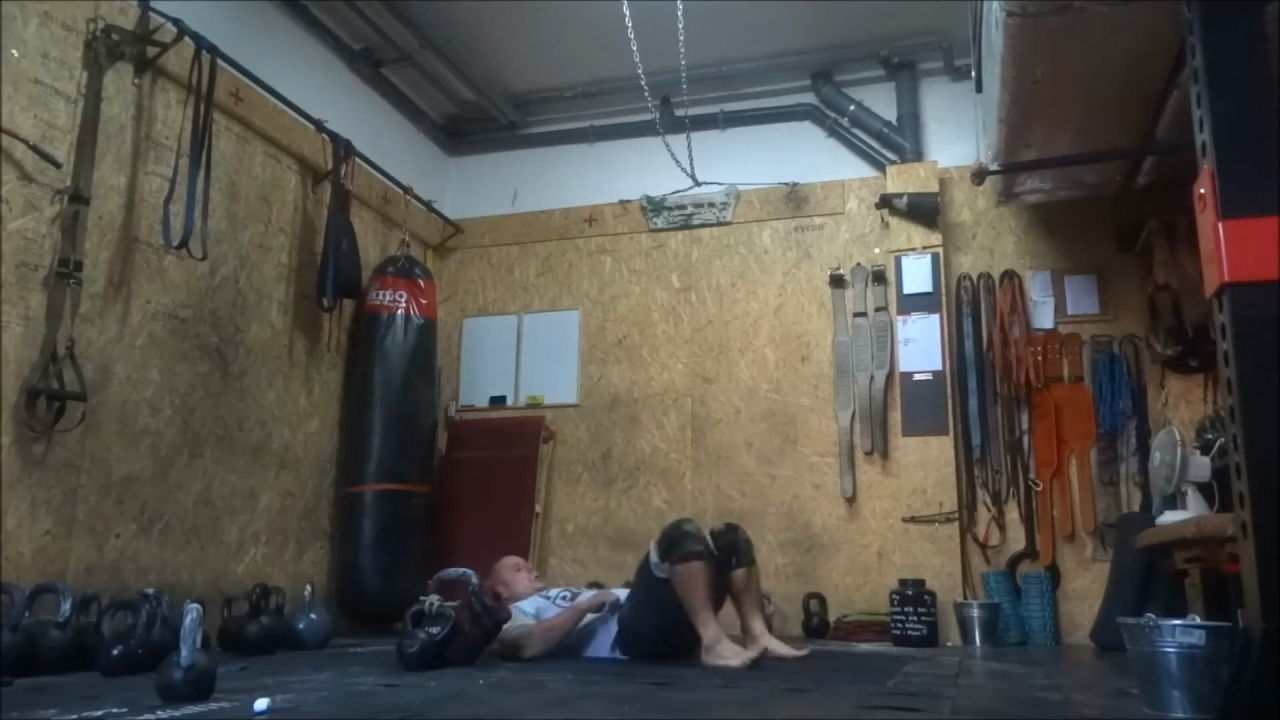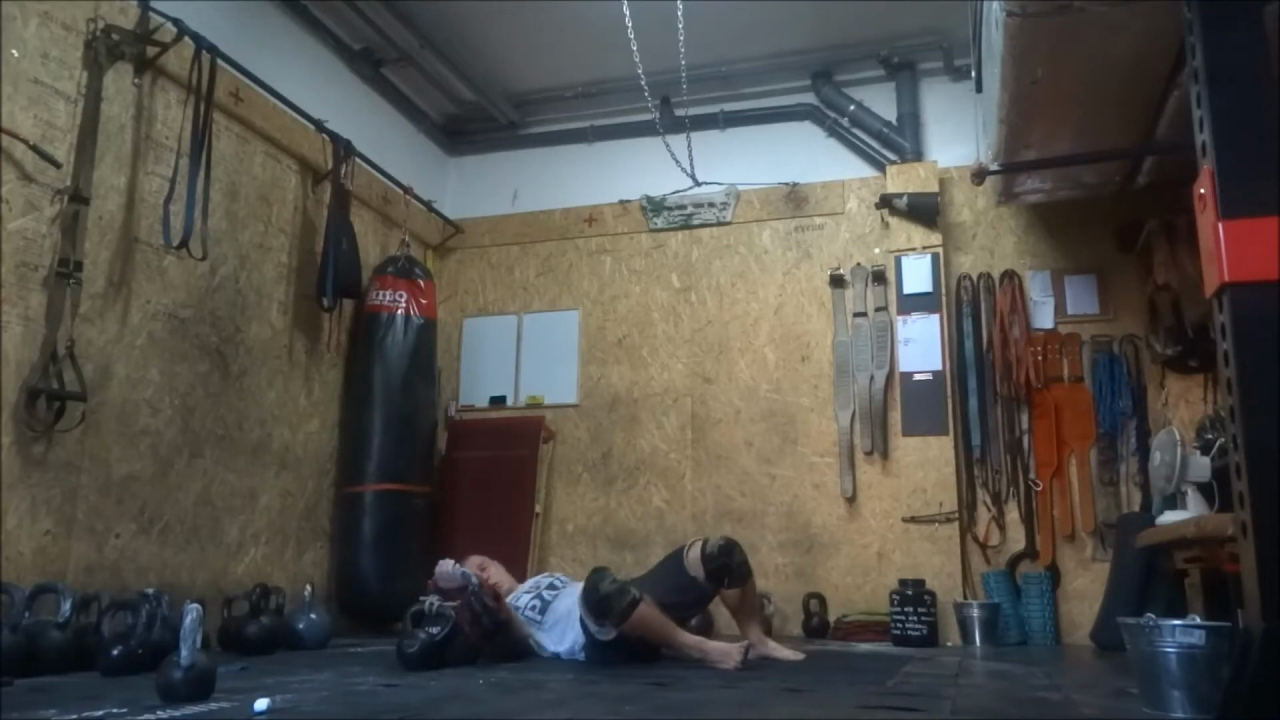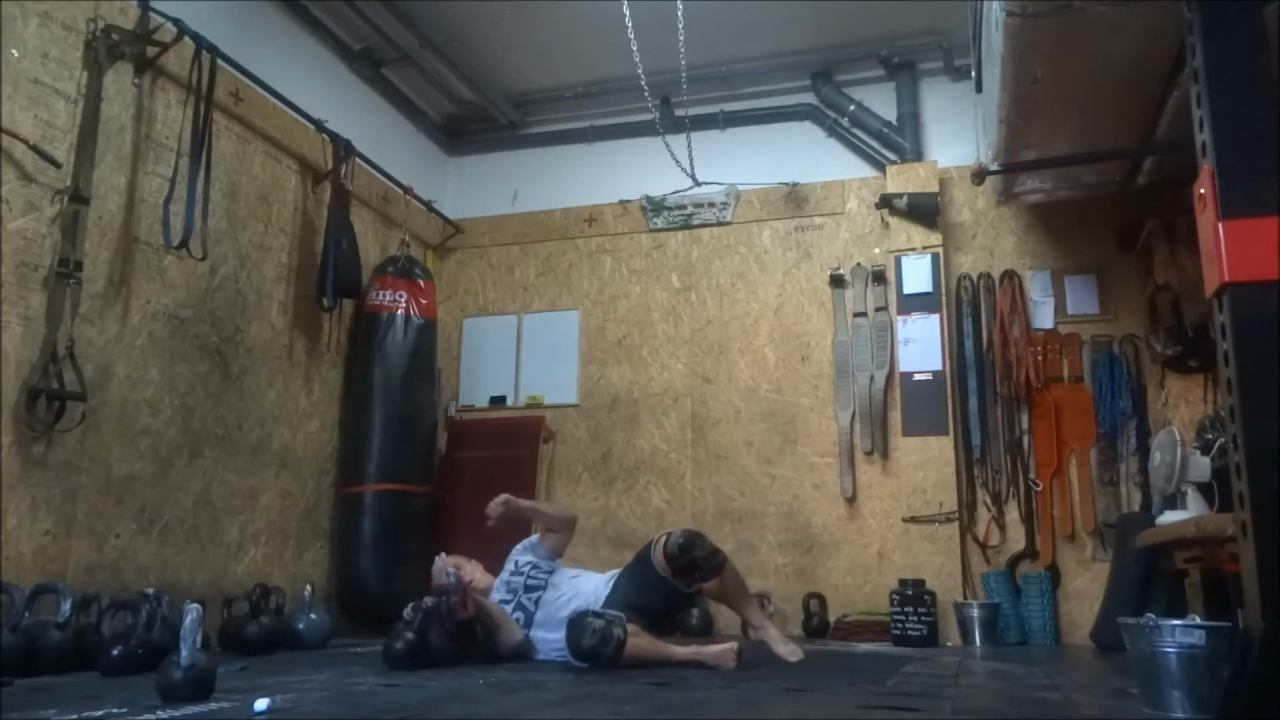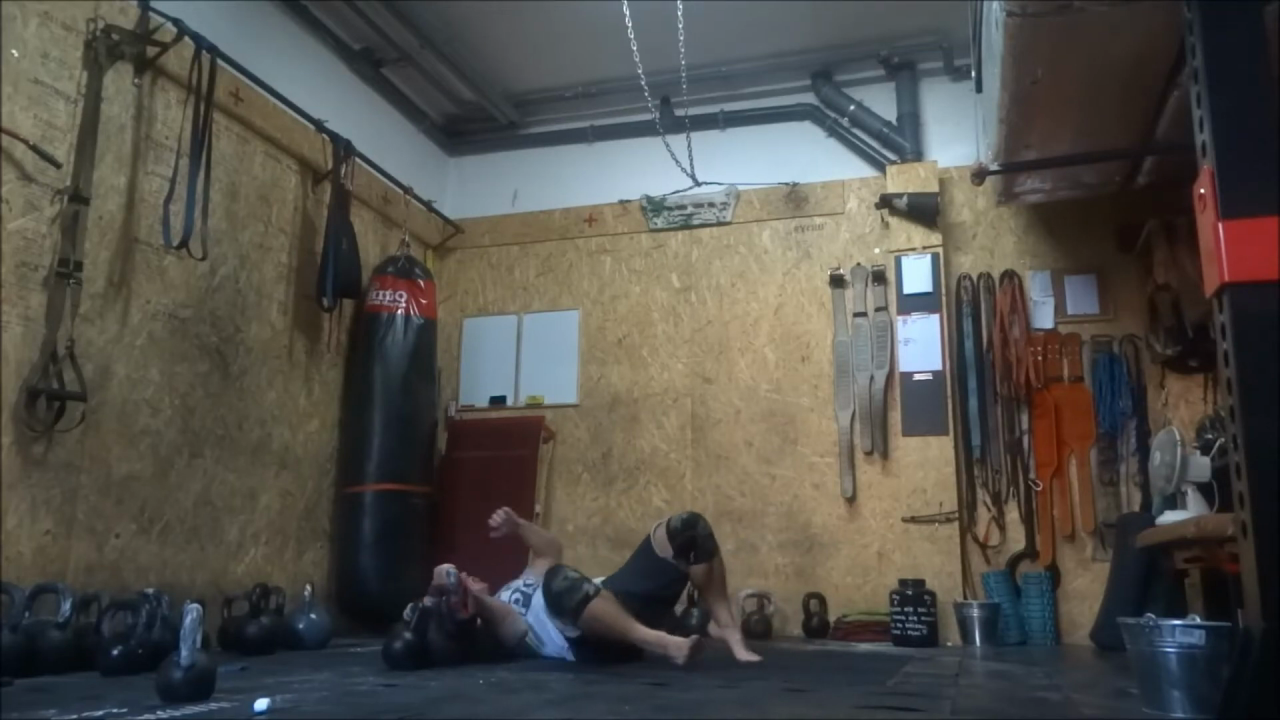
dt=1s
person 1, frame 1
left shoulder: (557, 598)
right shoulder: (515, 615)
right elbow: (525, 647)
right wrist: (586, 605)
left hip: (669, 626)
right hip: (632, 633)
left knee: (729, 537)
right knee: (682, 534)
left ankle: (758, 636)
right ankle: (714, 643)
person 1, frame 2
left shoulder: (547, 578)
right shoulder: (503, 611)
right elbow: (520, 632)
right wrist: (464, 590)
left hip: (634, 598)
right hip: (605, 642)
left knee: (719, 552)
right knee: (601, 584)
left ankle: (756, 640)
right ankle: (701, 649)
person 1, frame 3
left shoulder: (521, 558)
right shoulder: (492, 611)
left elbow: (567, 522)
right elbow: (514, 644)
left wrist: (518, 507)
right wrist: (469, 601)
left hip: (624, 588)
right hip: (602, 624)
left knee: (682, 546)
right knee: (584, 632)
left ankle: (760, 626)
right ankle: (696, 654)
person 1, frame 4
left shoulder: (516, 588)
right shoulder: (487, 618)
left elbow: (551, 550)
right elbow: (512, 630)
left wrist: (516, 523)
right wrist: (467, 596)
left hip: (619, 599)
right hip: (598, 638)
left knee: (687, 528)
right knee: (559, 580)
left ankle: (725, 626)
right ankle: (658, 641)
